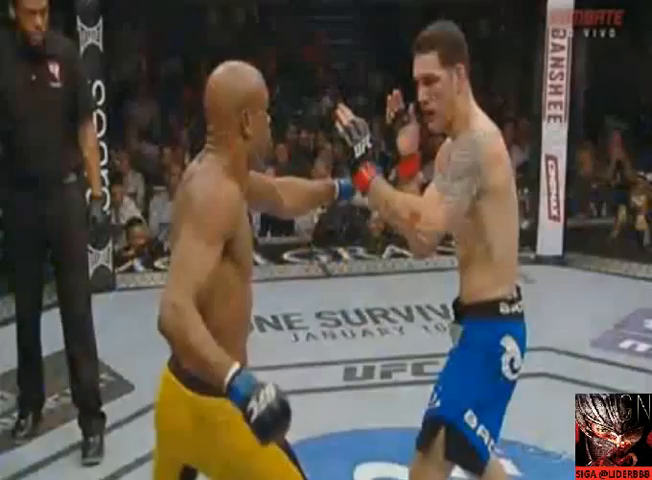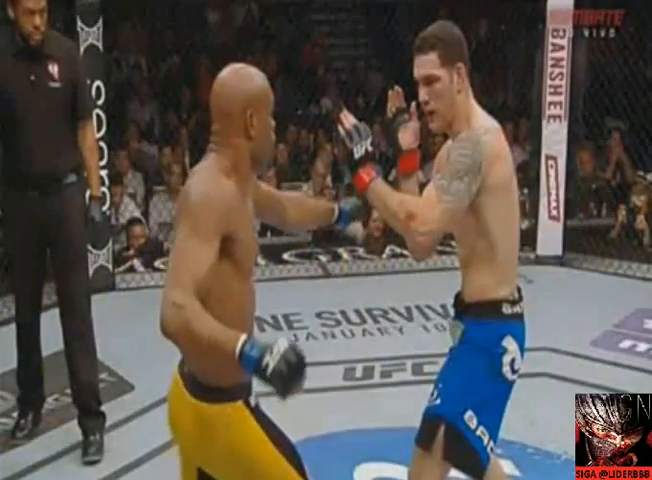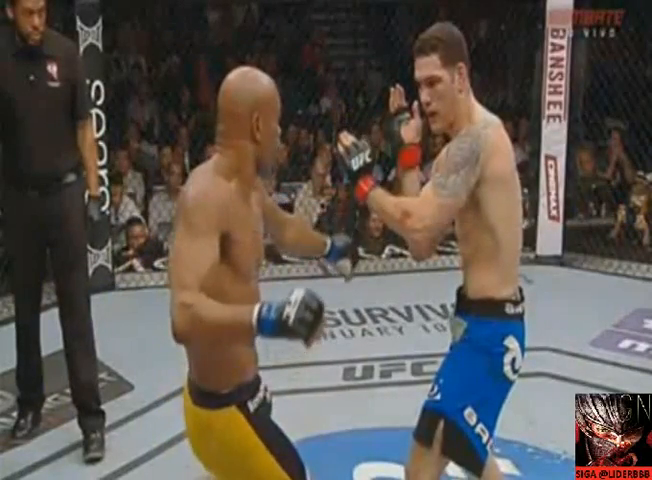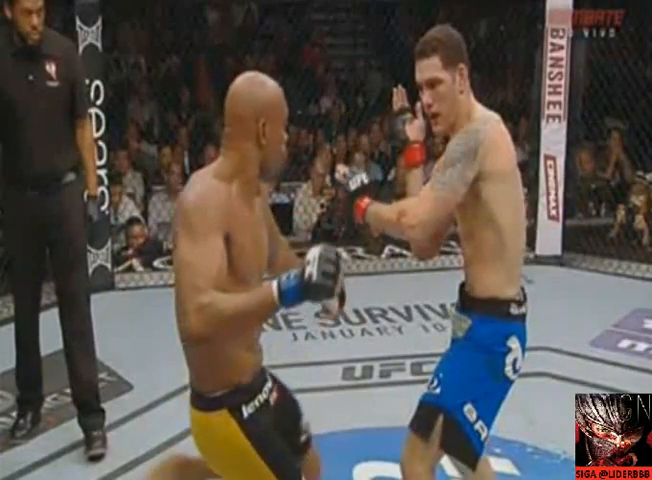
dt=0.7s
person 1, frame 1
left shoulder: (66, 53)
left elbow: (85, 128)
left wrist: (96, 192)
left hip: (65, 192)
left knee: (77, 309)
left ankle: (91, 417)
person 1, frame 2
left shoulder: (66, 53)
left elbow: (84, 128)
left wrist: (95, 193)
left hip: (65, 192)
left knee: (76, 308)
left ankle: (91, 416)
person 1, frame 3
left shoulder: (66, 52)
left elbow: (84, 126)
left wrist: (94, 191)
left hip: (64, 191)
left knee: (76, 307)
left ankle: (90, 415)
person 1, frame 4
left shoulder: (64, 52)
left elbow: (82, 125)
left wrist: (93, 190)
left hip: (64, 191)
left knee: (76, 304)
left ankle: (91, 413)
person 2, frame 1
left shoulder: (476, 143)
right shoulder: (452, 147)
left elbow: (425, 228)
right elbow: (423, 242)
left wrist: (363, 168)
right wrist: (407, 159)
left hip: (490, 328)
right hip: (487, 323)
person 2, frame 2
left shoulder: (477, 141)
right shoulder: (454, 148)
left elbow: (422, 228)
right elbow: (421, 247)
left wrist: (364, 170)
right wrist: (407, 158)
left hip: (490, 328)
right hip: (484, 322)
person 2, frame 3
left shoulder: (478, 137)
right shoulder: (455, 150)
left elbow: (419, 223)
right elbow: (422, 245)
left wrist: (363, 181)
right wrist: (409, 153)
left hip: (489, 328)
right hip: (485, 321)
person 2, frame 4
left shoulder: (478, 134)
right shoulder: (463, 145)
left elbow: (414, 222)
right elbow: (425, 245)
left wrist: (363, 203)
right wrist: (414, 152)
left hip: (490, 326)
right hip: (486, 318)
person 3, frame 1
left shoulder: (218, 173)
right shoulder: (214, 192)
left elbow: (282, 197)
right elbow: (175, 313)
left wrist: (342, 188)
right wrist: (238, 383)
right hip: (211, 404)
person 3, frame 2
left shoulder: (237, 180)
right shoulder: (209, 192)
left elbow: (285, 210)
right elbow: (176, 312)
left wrist: (338, 212)
right wrist: (250, 352)
right hip: (217, 406)
person 3, frame 3
left shoulder: (247, 186)
right shoulder: (206, 195)
left elbow: (282, 228)
right elbow: (184, 315)
left wrist: (331, 247)
right wrist: (266, 318)
left hip: (238, 392)
right hip: (223, 407)
person 3, frame 4
left shoulder: (255, 191)
right shoulder: (204, 199)
right elbow: (199, 317)
left wrist: (316, 279)
right wrist: (287, 290)
left hip: (257, 382)
right hip: (224, 404)
